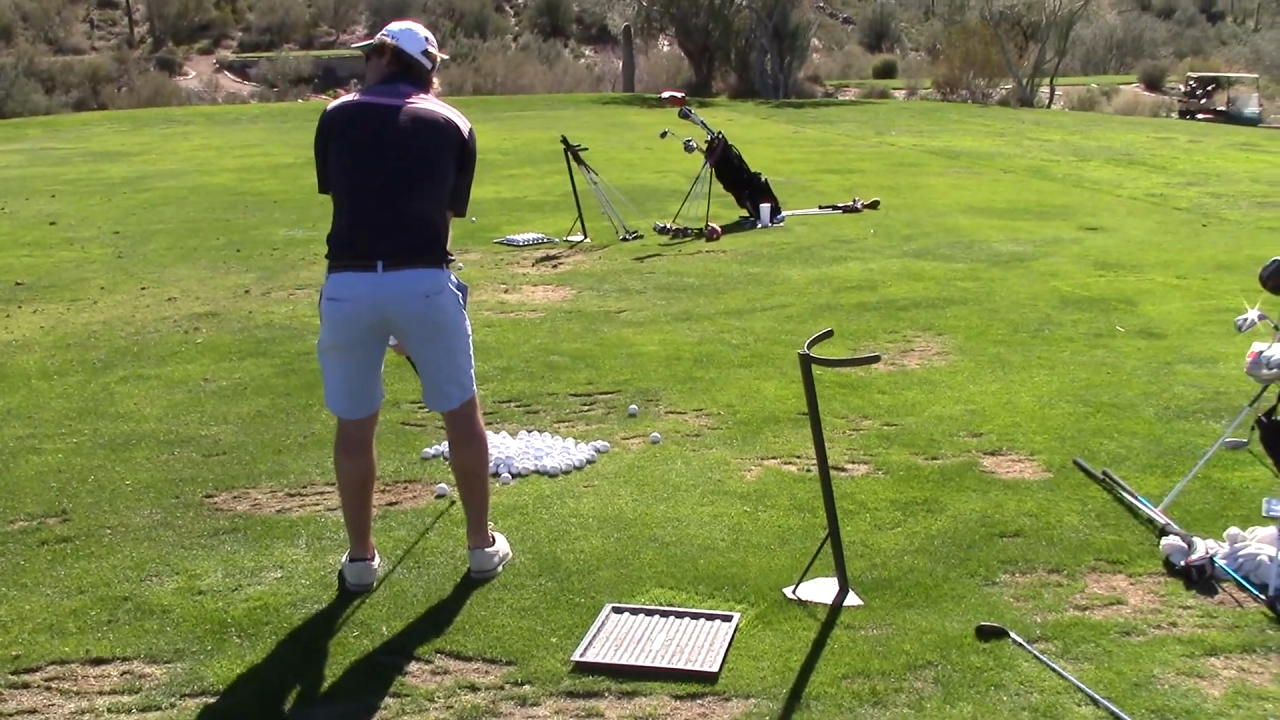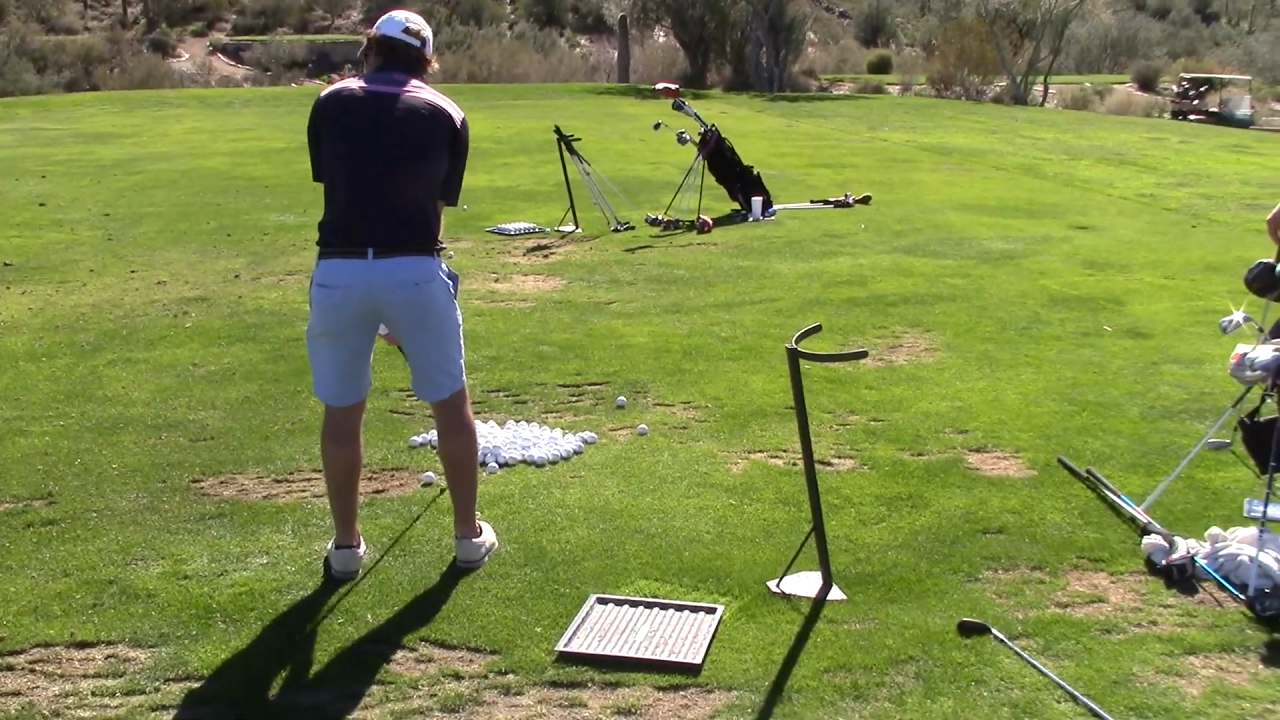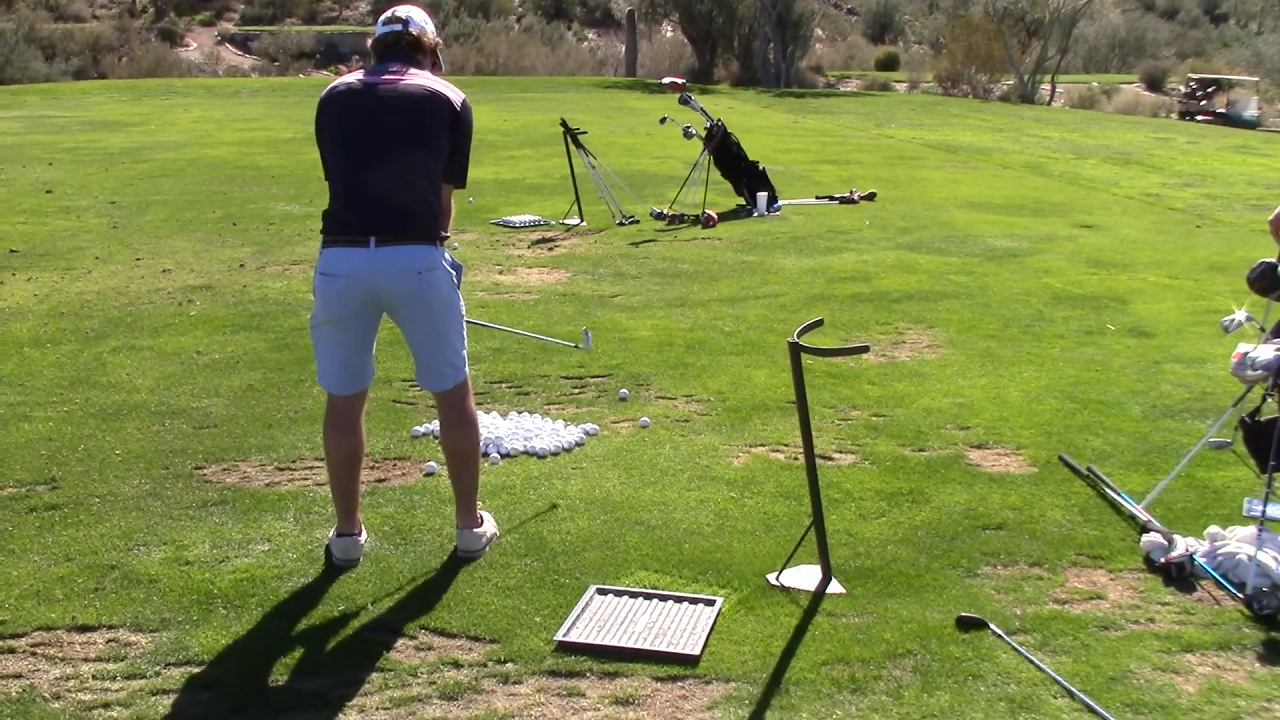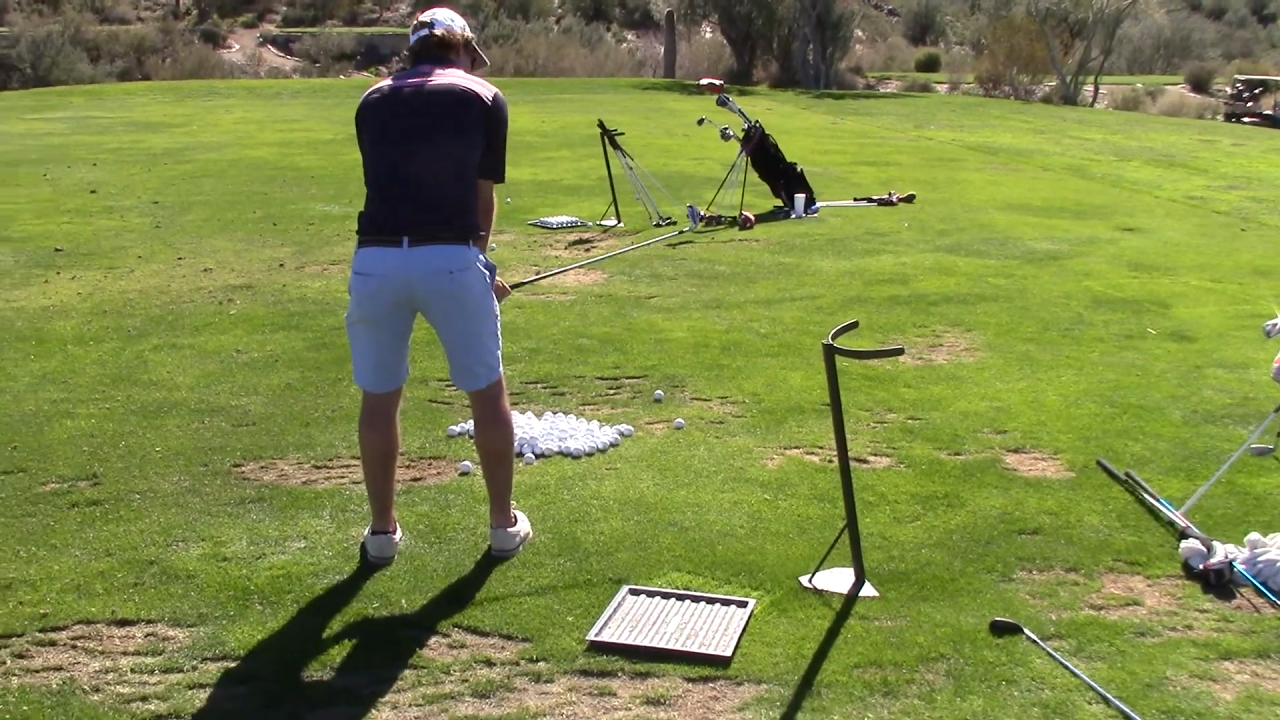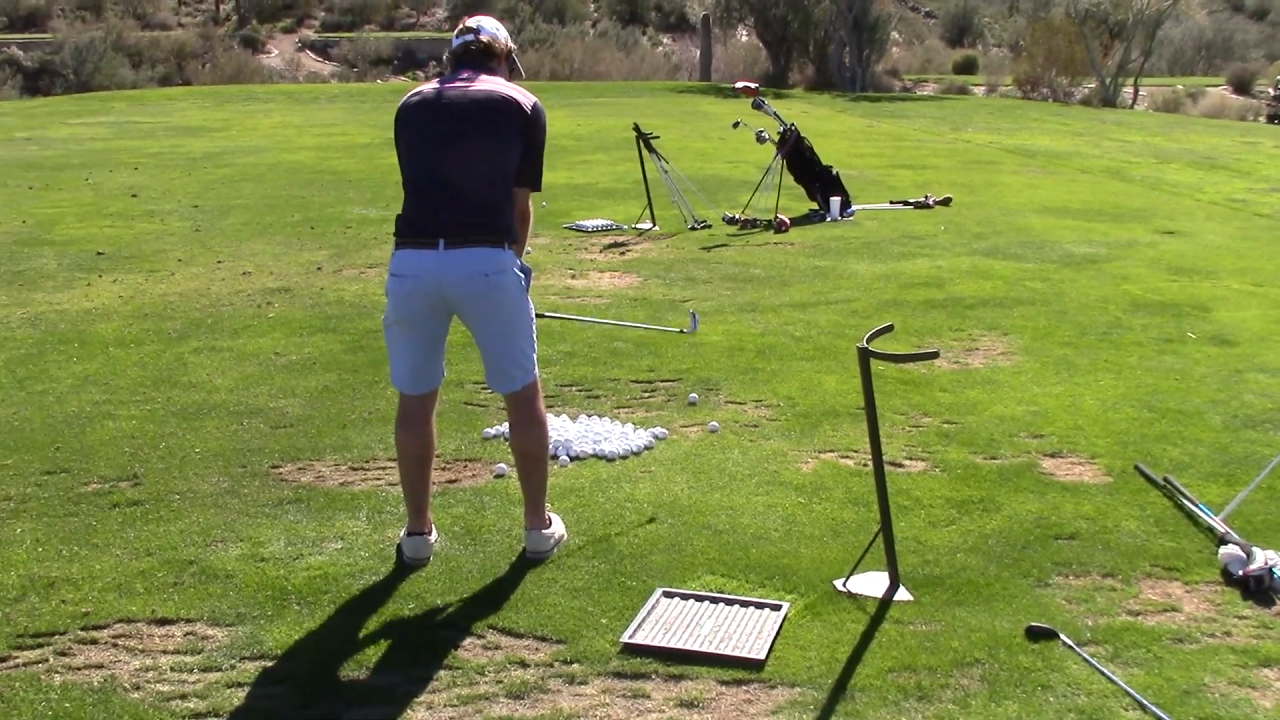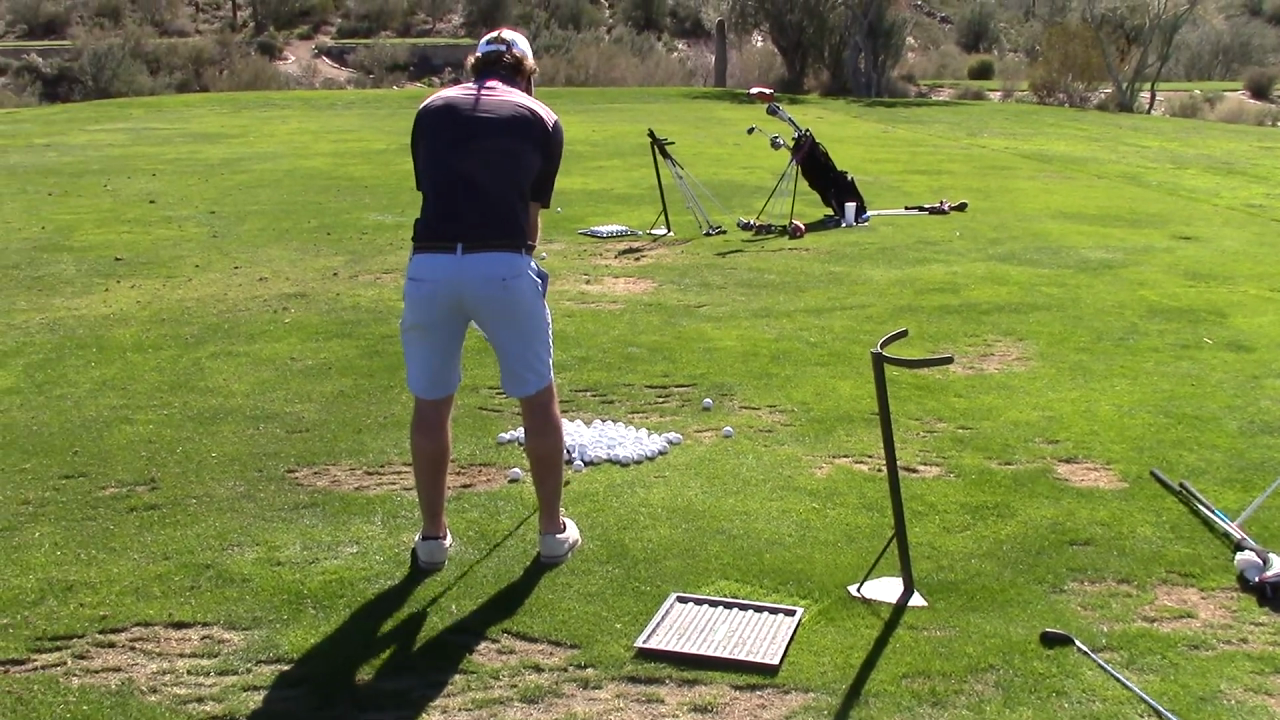
dt=0.2s
person 1, frame 1
left shoulder: (338, 116)
right shoulder: (455, 126)
left elbow: (337, 200)
left hip: (349, 282)
right hip: (424, 281)
left knee: (354, 423)
right knee: (461, 412)
left ankle: (361, 556)
right ankle: (482, 543)
person 1, frame 2
left shoulder: (331, 101)
right shoulder: (447, 115)
left elbow: (328, 187)
left hip: (339, 269)
right hip: (414, 269)
left knee: (341, 411)
right knee: (450, 402)
left ankle: (346, 543)
right ankle: (468, 533)
person 1, frame 3
left shoulder: (334, 96)
right shoulder: (449, 100)
right elbow: (443, 198)
left hip: (342, 258)
right hip: (417, 258)
left knee: (343, 400)
right knee: (452, 392)
left ankle: (348, 531)
right ankle: (469, 523)
person 1, frame 4
left shoulder: (372, 101)
right shoulder: (483, 97)
right elbow: (482, 197)
right wrist: (478, 263)
left hip: (376, 258)
right hip: (450, 258)
left knee: (379, 398)
right knee: (487, 392)
left ankle: (383, 529)
right ankle: (503, 522)
person 1, frame 5
left shoulder: (412, 104)
right shoulder: (523, 106)
right elbow: (519, 206)
right wrist: (511, 264)
left hip: (413, 261)
right hip: (487, 262)
left knee: (415, 400)
right knee: (522, 395)
left ankle: (418, 531)
right ankle: (538, 524)
person 1, frame 6
left shoulder: (432, 109)
right shoulder: (542, 119)
left hip: (431, 265)
right hip: (504, 266)
left knee: (431, 405)
right knee: (538, 399)
left ankle: (433, 536)
right ankle: (552, 529)
